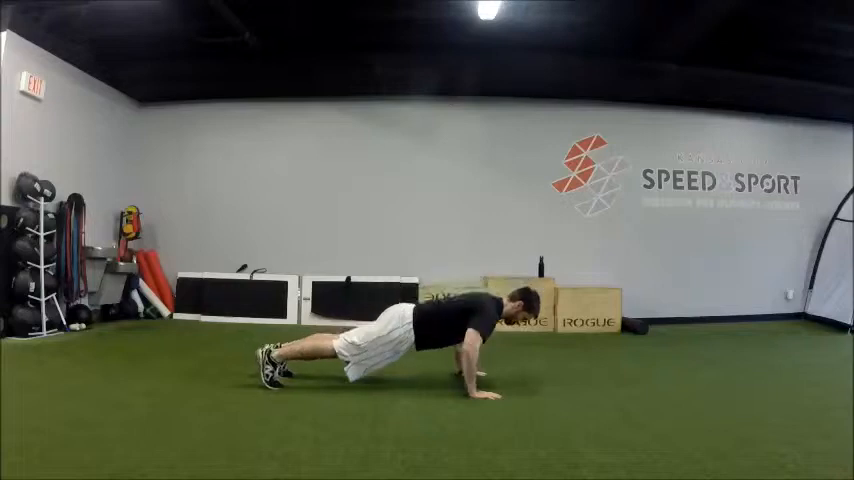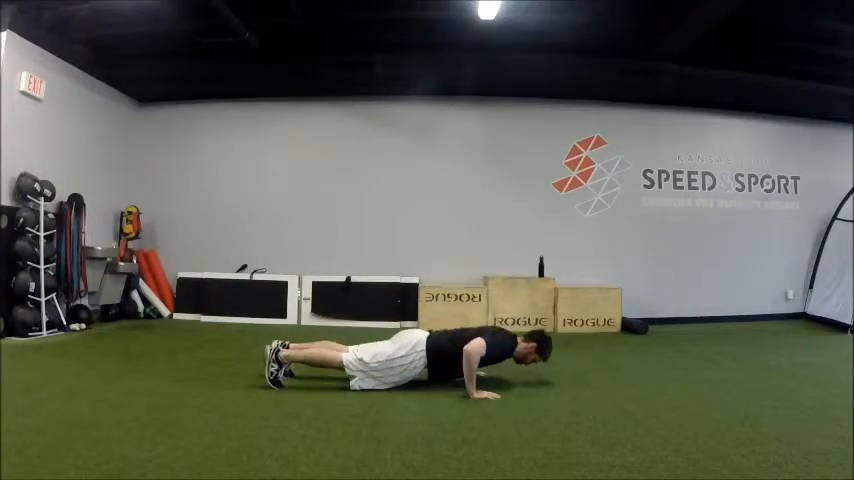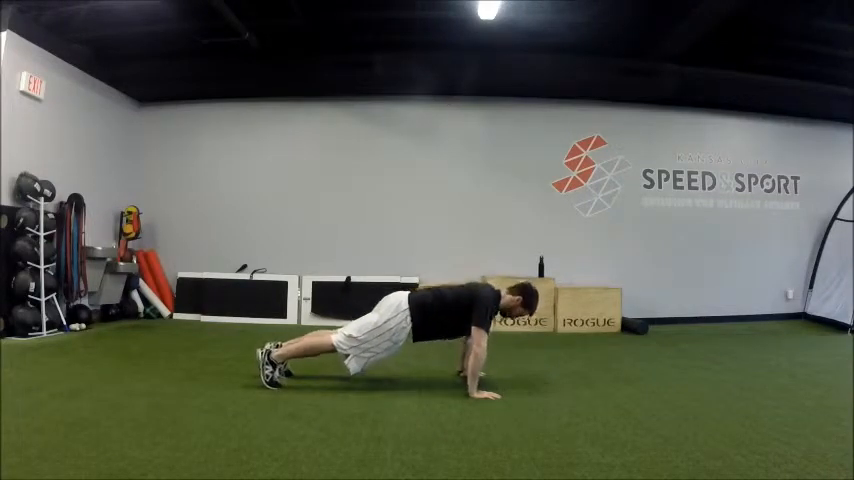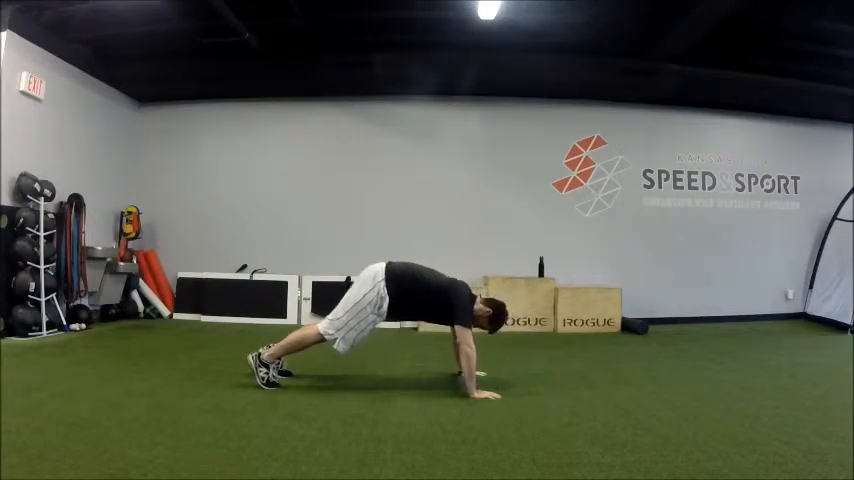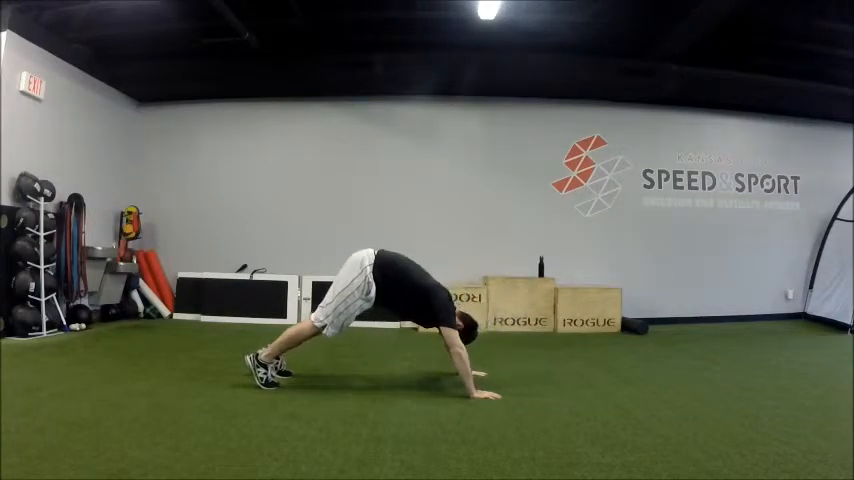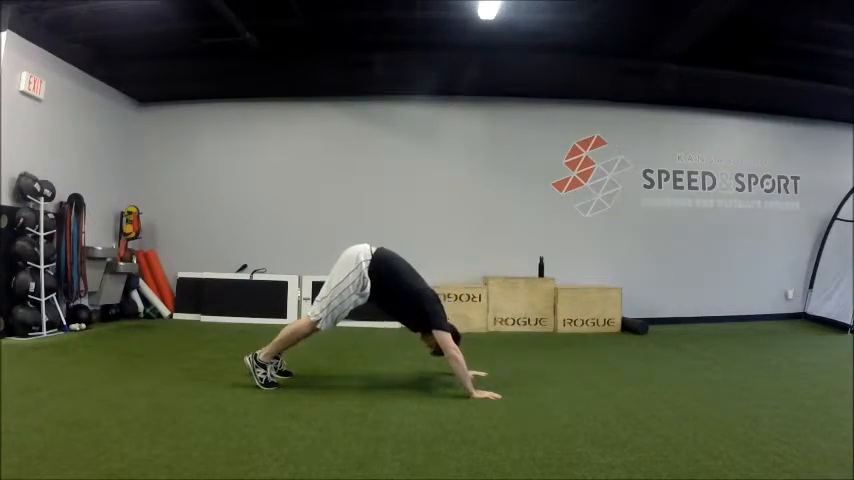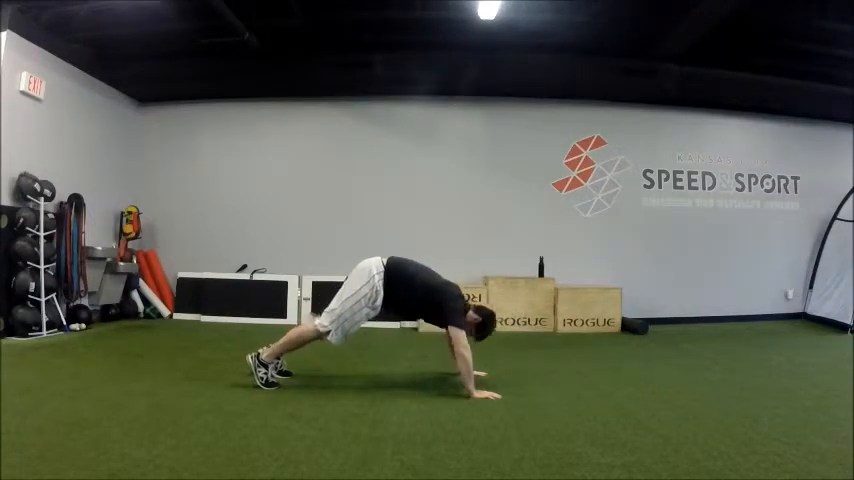
dt=0.7s
person 1, frame 1
left shoulder: (487, 304)
right shoulder: (490, 311)
left elbow: (458, 325)
right elbow: (470, 348)
left wrist: (463, 368)
right wrist: (472, 390)
left hip: (406, 319)
right hip: (405, 327)
left knee: (340, 344)
right knee: (340, 349)
left ankle: (278, 349)
right ankle: (275, 355)
person 1, frame 2
left shoulder: (500, 337)
right shoulder: (504, 344)
right elbow: (471, 350)
left wrist: (468, 371)
right wrist: (472, 391)
left hip: (418, 341)
right hip: (418, 354)
left knee: (347, 352)
right knee: (348, 362)
left ankle: (285, 348)
right ankle: (283, 356)
person 1, frame 3
left shoulder: (484, 296)
right shoulder: (488, 300)
left elbow: (469, 337)
right elbow: (479, 346)
left wrist: (465, 369)
right wrist: (474, 390)
left hip: (403, 309)
right hip: (403, 315)
left knee: (342, 337)
right knee: (340, 343)
left ankle: (278, 348)
right ankle: (274, 357)
person 1, frame 4
left shoulder: (458, 298)
right shoulder: (463, 299)
left elbow: (457, 340)
right elbow: (466, 346)
left wrist: (463, 369)
right wrist: (473, 391)
left hip: (383, 283)
right hip: (381, 287)
left knee: (328, 329)
right knee: (328, 331)
left ankle: (273, 353)
right ankle: (266, 358)
person 1, frame 5
left shoulder: (437, 303)
right shoulder: (441, 303)
left elbow: (452, 348)
right elbow: (457, 347)
left wrist: (465, 370)
right wrist: (473, 391)
left hip: (370, 269)
right hip: (367, 271)
left knee: (322, 322)
right knee: (321, 322)
left ankle: (273, 356)
right ankle: (263, 358)
person 1, frame 6
left shoulder: (427, 309)
right shoulder: (430, 310)
left elbow: (450, 352)
right elbow: (452, 351)
left wrist: (462, 371)
right wrist: (473, 391)
left hip: (364, 263)
right hip: (362, 266)
left knee: (319, 320)
right knee: (317, 319)
left ankle: (272, 357)
right ankle: (262, 359)
person 1, frame 7
left shoulder: (451, 299)
right shoulder: (454, 302)
left elbow: (454, 343)
right elbow: (461, 348)
left wrist: (464, 369)
right wrist: (472, 390)
left hip: (379, 278)
right hip: (376, 279)
left knee: (326, 326)
right knee: (325, 326)
left ankle: (273, 355)
right ankle: (264, 358)
